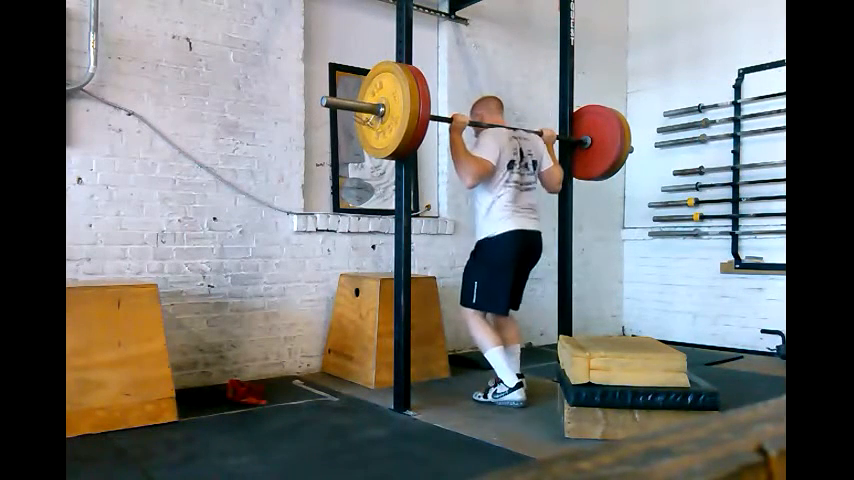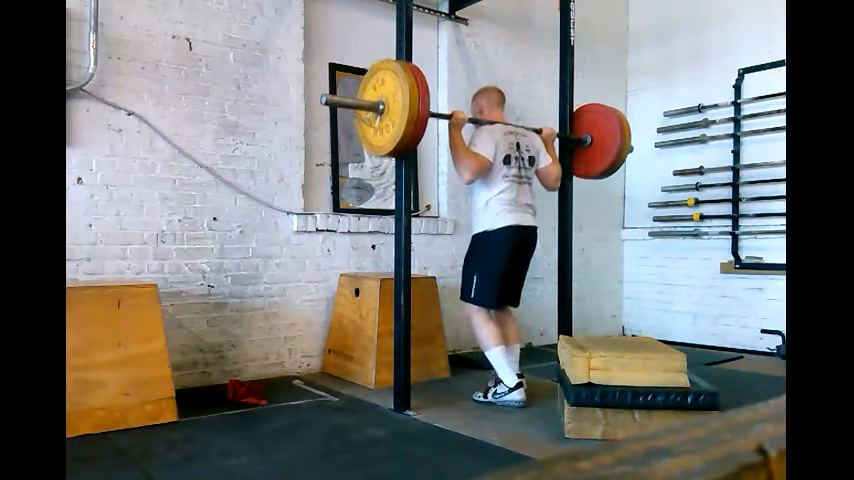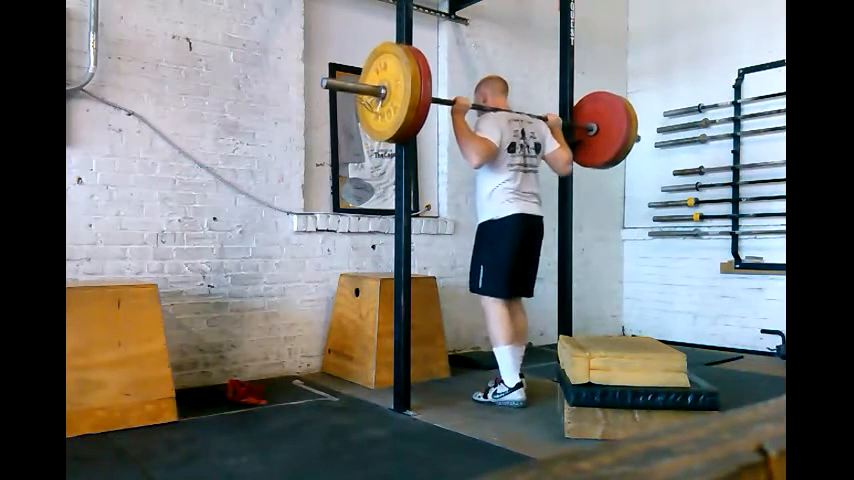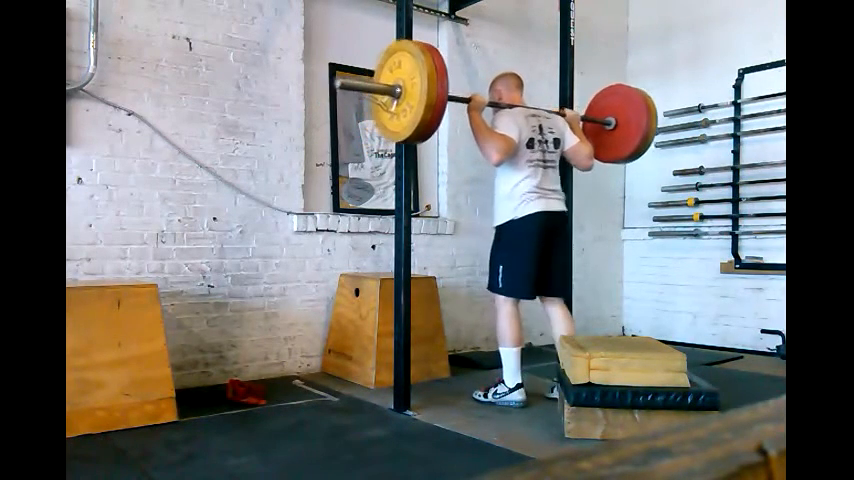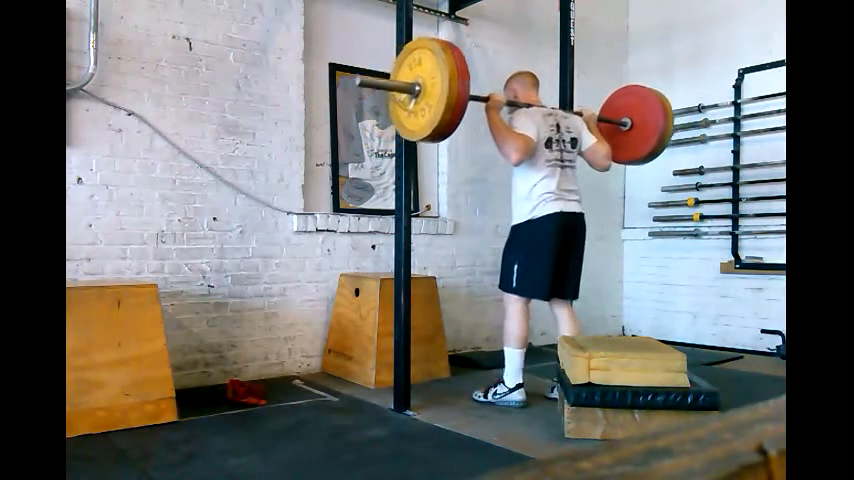
dt=0.5s
person 1, frame 1
left shoulder: (491, 138)
right shoulder: (532, 140)
left elbow: (470, 177)
right elbow: (555, 183)
left wrist: (456, 133)
right wrist: (549, 145)
left hip: (501, 239)
right hip: (530, 237)
left knee: (473, 312)
right knee: (499, 309)
left ankle: (510, 385)
right ankle: (513, 376)
person 1, frame 2
left shoulder: (487, 134)
right shoulder: (530, 138)
left elbow: (468, 173)
right elbow: (553, 181)
left wrist: (455, 129)
right wrist: (548, 143)
left hip: (497, 232)
right hip: (525, 230)
left knee: (478, 309)
right knee: (501, 307)
left ankle: (510, 385)
right ankle: (512, 376)
person 1, frame 3
left shoulder: (491, 121)
right shoulder: (536, 125)
left elbow: (476, 157)
right elbow: (564, 165)
left wrist: (458, 115)
right wrist: (556, 129)
left hip: (502, 219)
right hip: (531, 219)
left knee: (492, 300)
right knee: (513, 300)
left ankle: (510, 385)
right ankle: (512, 375)
person 1, frame 4
left shoulder: (507, 117)
right shoulder: (554, 121)
left elbow: (496, 154)
right elbow: (585, 160)
left wrist: (474, 113)
right wrist: (575, 125)
left hip: (522, 218)
right hip: (555, 217)
left knee: (505, 300)
right knee: (553, 300)
left ankle: (511, 386)
person 1, frame 5
left shoulder: (525, 116)
right shoulder: (571, 120)
left elbow: (516, 153)
right elbow: (604, 161)
left wrist: (492, 112)
right wrist: (592, 124)
left hip: (539, 219)
right hip: (572, 218)
left knee: (515, 299)
right knee: (561, 302)
left ankle: (511, 386)
